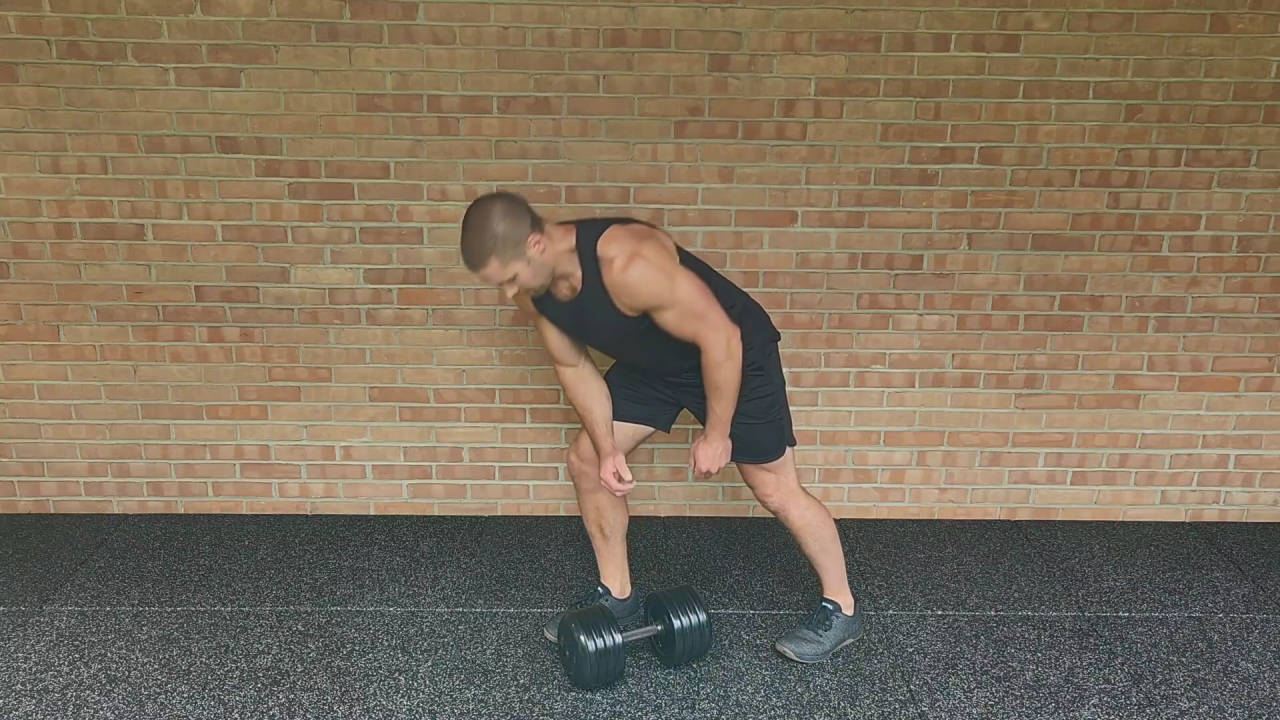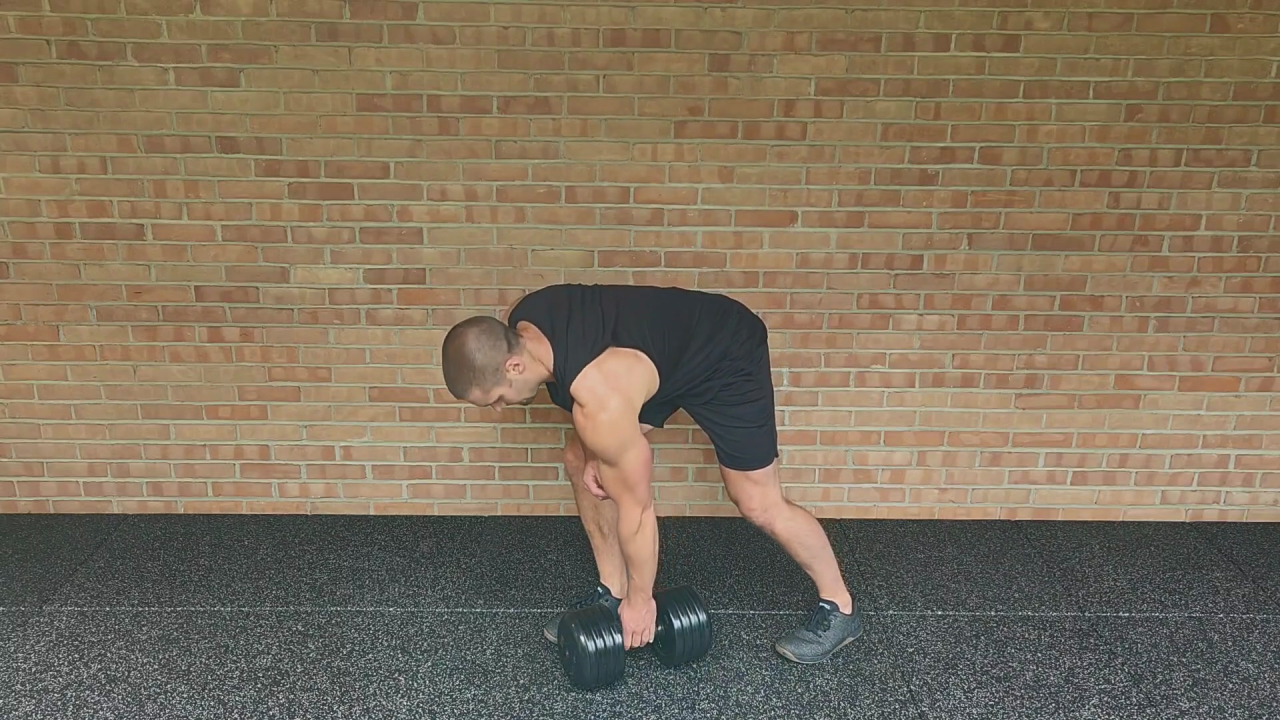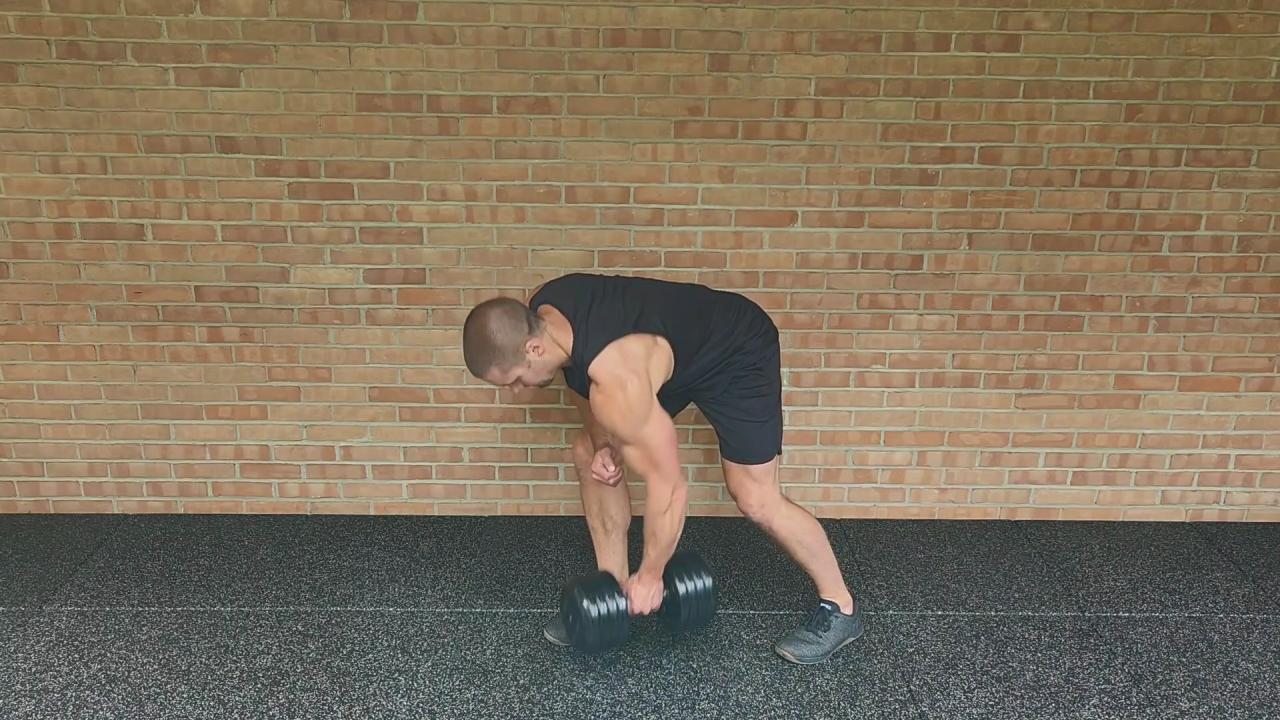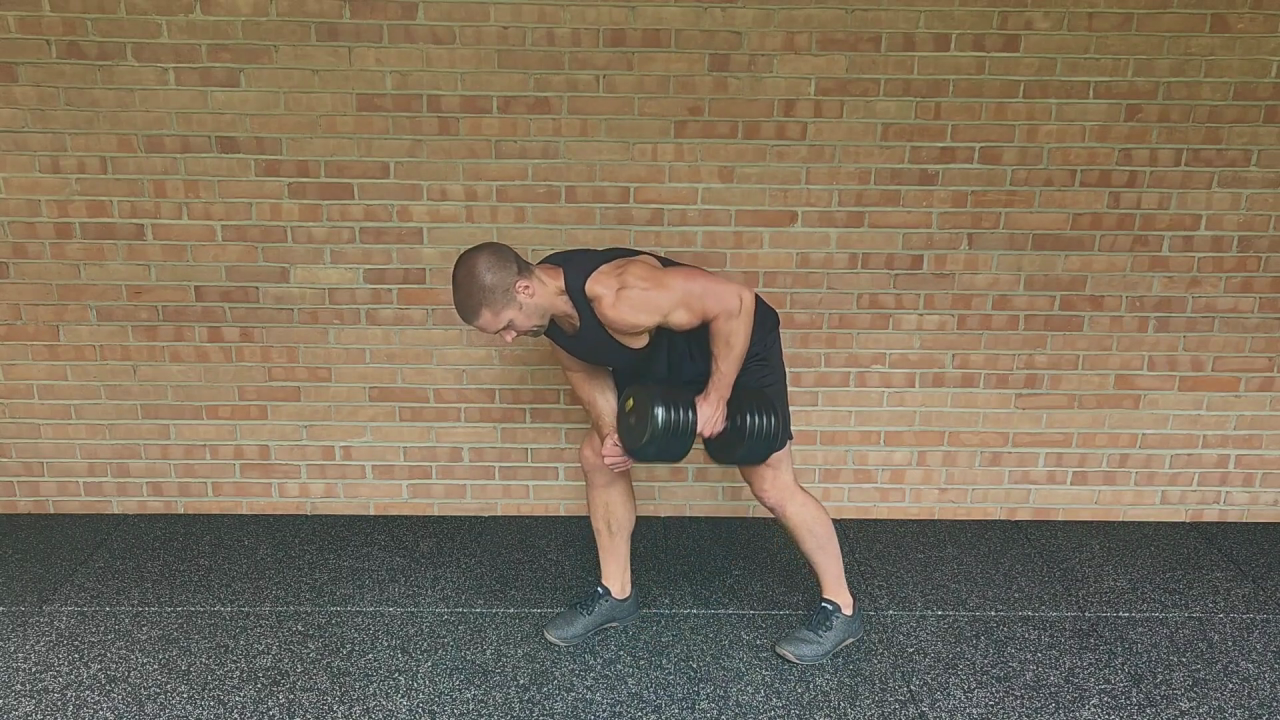
dt=0.7s
person 1, frame 1
left shoulder: (627, 263)
right shoulder: (534, 284)
left elbow: (720, 337)
right elbow: (573, 365)
left wrist: (716, 434)
right wrist: (607, 446)
left hip: (733, 353)
right hip: (653, 360)
left knee: (776, 491)
right knee: (585, 461)
left ankle: (842, 608)
right ankle: (617, 595)
person 1, frame 2
left shoulder: (601, 398)
right shoulder: (516, 326)
left elbow: (636, 508)
left wrist: (641, 600)
right wrist: (593, 454)
left hip: (726, 358)
right hip: (666, 350)
left knee: (758, 503)
right knee: (579, 461)
left ankle: (840, 608)
right ankle: (612, 591)
person 1, frame 3
left shoulder: (615, 376)
right shoulder: (538, 314)
left elbow: (667, 488)
left wrist: (649, 577)
right wrist: (602, 441)
left hip: (738, 354)
right hip: (674, 353)
left knee: (756, 500)
right knee: (589, 456)
left ankle: (841, 607)
person 1, frame 4
left shoulder: (617, 299)
right shoulder: (545, 303)
left elbow: (735, 300)
right elbow: (583, 368)
left wrist: (716, 396)
right wrist: (609, 431)
left hip: (738, 347)
right hip: (661, 356)
left knee: (772, 488)
right knee: (598, 458)
left ankle: (841, 608)
right ankle: (616, 594)
